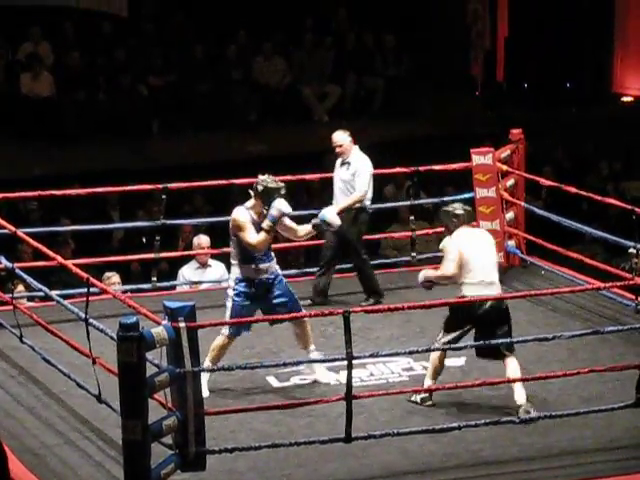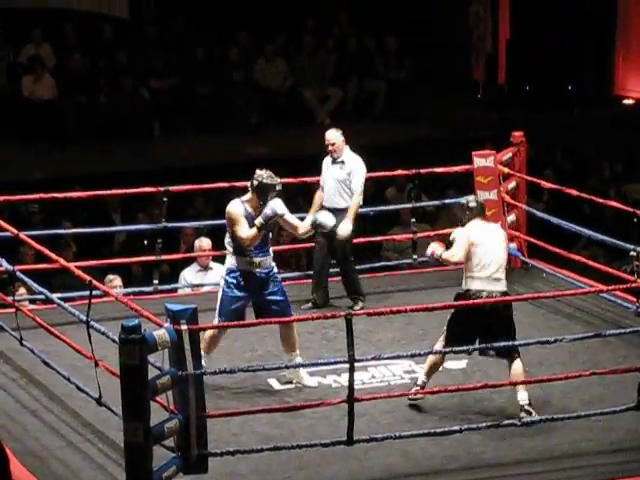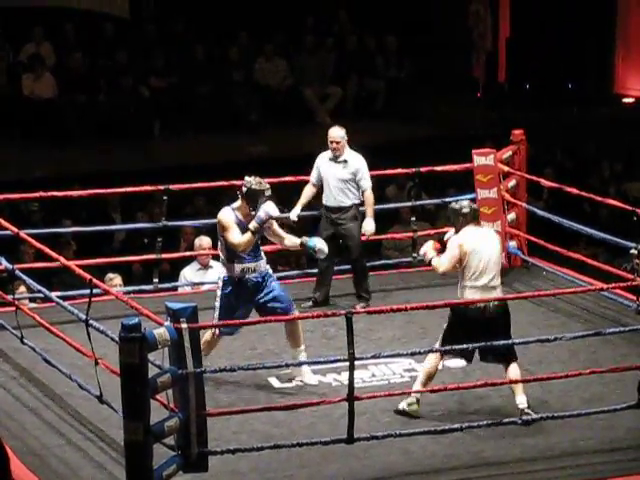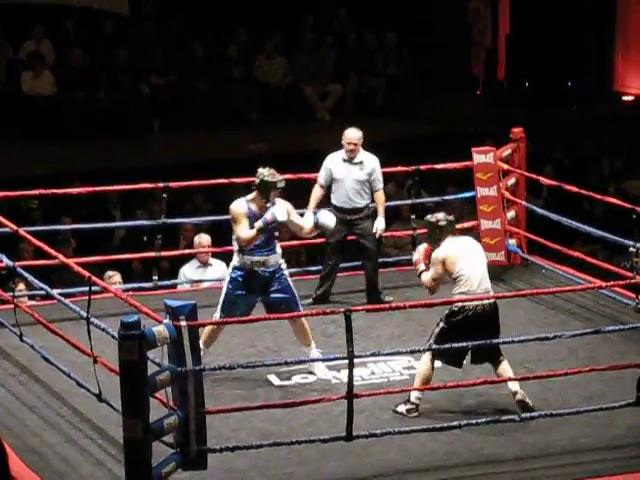
dt=0.2s
person 1, frame 1
left shoulder: (454, 241)
right shoulder: (486, 236)
left elbow: (450, 272)
left wrist: (428, 274)
left hip: (470, 301)
right hip: (496, 300)
left knee: (442, 344)
right knee: (507, 353)
left ankle: (426, 393)
right ankle: (522, 403)
person 1, frame 2
left shoulder: (466, 232)
right shoulder: (499, 231)
left elbow: (456, 258)
left wrist: (437, 251)
left hip: (473, 296)
right hip: (499, 296)
left knee: (445, 343)
right knee: (511, 354)
left ankle: (420, 386)
right ankle: (524, 404)
person 1, frame 3
left shoulder: (459, 240)
right shoulder: (493, 235)
left elbow: (443, 268)
left wrist: (430, 255)
left hip: (469, 306)
right hip: (496, 305)
left knee: (437, 351)
right knee: (509, 359)
left ankle: (413, 400)
right ankle: (523, 407)
person 1, frame 4
left shoulder: (440, 254)
right shoulder: (472, 242)
left elbow: (431, 287)
left wrist: (421, 267)
left hip: (464, 310)
right hip: (489, 307)
left knee: (429, 353)
right knee: (494, 355)
left ankle: (412, 402)
right ankle: (518, 393)
person 2, frame 1
left shoulder: (273, 210)
right shoulder: (240, 215)
left elbow: (297, 233)
right elbow: (256, 246)
left wrist: (317, 224)
right wrist: (270, 221)
left hip: (271, 277)
right hip: (244, 281)
left knee: (299, 319)
right knee: (230, 333)
left ankle: (313, 364)
right ankle: (203, 375)
person 2, frame 2
left shoulder: (271, 207)
right shoulder: (235, 208)
left elbow: (299, 229)
right elbow: (247, 240)
left wrist: (315, 223)
right wrist: (264, 219)
left hip: (266, 272)
right hip: (238, 274)
left knee: (287, 319)
right knee: (221, 326)
left ankle: (295, 369)
person 2, frame 3
left shoulder: (261, 212)
right shoulder: (226, 216)
left elbow: (282, 239)
right elbow: (241, 246)
left wrist: (305, 243)
right wrist: (258, 223)
left hip: (262, 275)
right hip: (235, 281)
left knee: (291, 315)
right knee: (219, 331)
left ankle: (301, 365)
person 2, frame 4
left shoulder: (282, 206)
right shoulder: (239, 207)
left elbow: (305, 229)
right elbow: (244, 241)
left wrist: (317, 223)
right wrist: (264, 223)
left hip: (274, 269)
right hip: (244, 271)
left knee: (296, 315)
right knee: (222, 318)
left ankle: (315, 359)
person 3, frame 1
left shoulder: (362, 163)
right shoulder: (340, 162)
left elbow: (359, 195)
left wrist: (336, 208)
left hip: (354, 215)
right hip: (338, 215)
left knee: (358, 257)
right knee: (326, 255)
left ankle: (374, 294)
right ankle: (318, 295)
person 3, frame 2
left shoulder: (355, 162)
right shoulder: (327, 162)
left elbow: (357, 195)
left wrist: (348, 221)
right wrist: (311, 214)
left hip: (344, 215)
left knee: (344, 259)
right knee: (320, 259)
left ankle: (357, 298)
right ankle: (319, 299)
person 3, frame 3
left shoulder: (357, 160)
right shoulder: (322, 159)
left elbow: (367, 191)
right elbow: (312, 185)
left wrist: (369, 218)
right wrist: (298, 206)
left hip: (349, 214)
right hip: (328, 214)
left knee: (356, 256)
right knee: (325, 257)
left ankle: (363, 297)
right ankle: (320, 297)
person 3, frame 4
left shoulder: (371, 161)
right shoulder: (332, 159)
left elbow: (378, 191)
right elbow: (320, 186)
left wrist: (381, 217)
right wrist: (310, 211)
left hip: (362, 214)
right hip: (339, 214)
left knee: (371, 255)
right knee: (331, 255)
left ankle: (374, 295)
right ankle: (321, 294)
